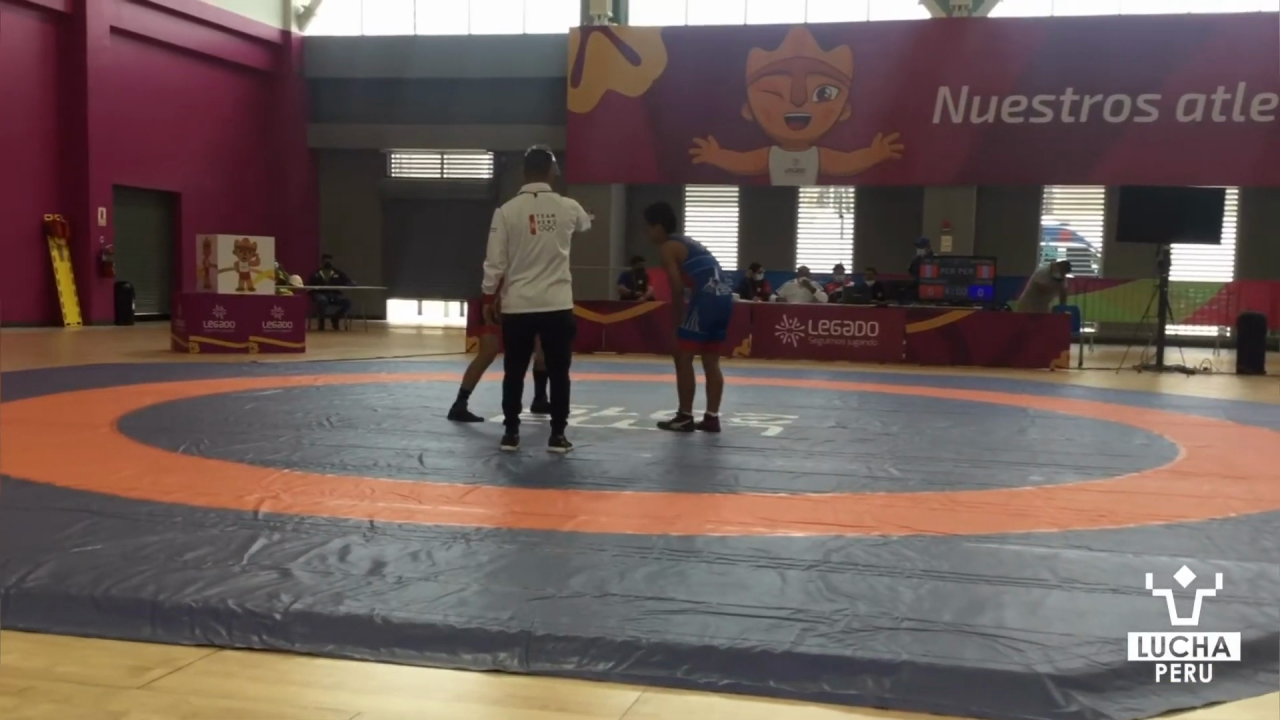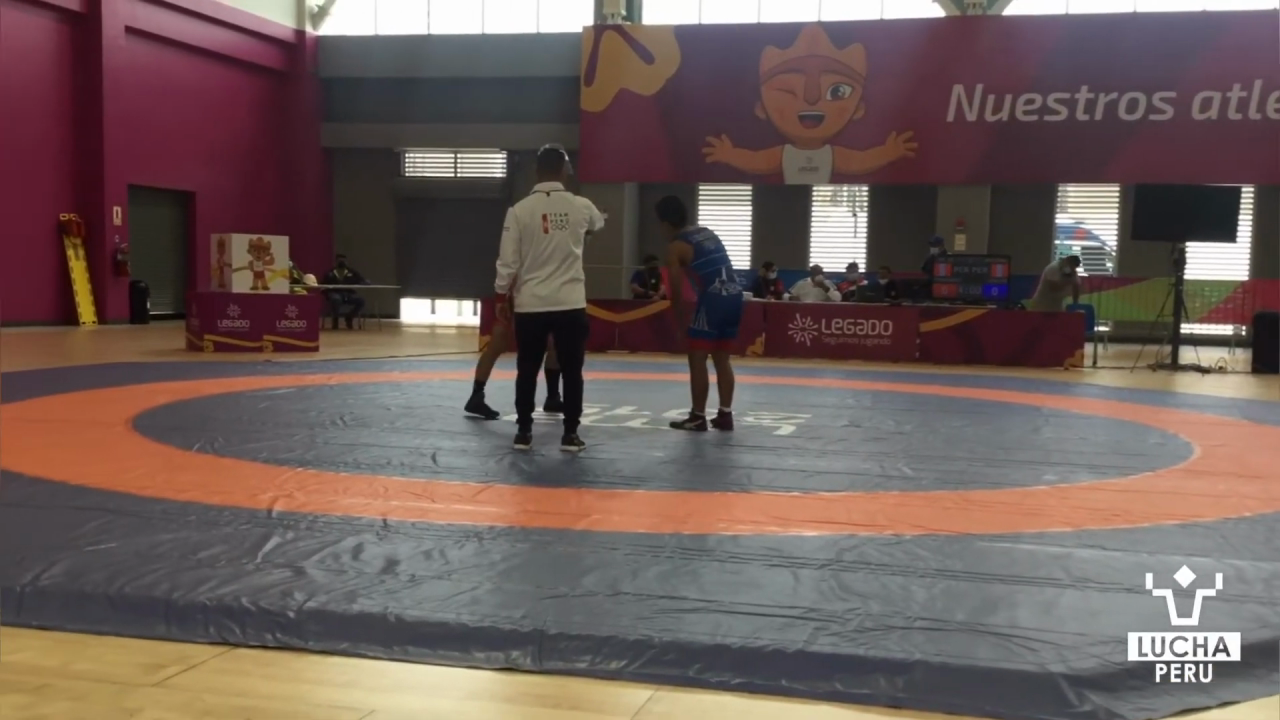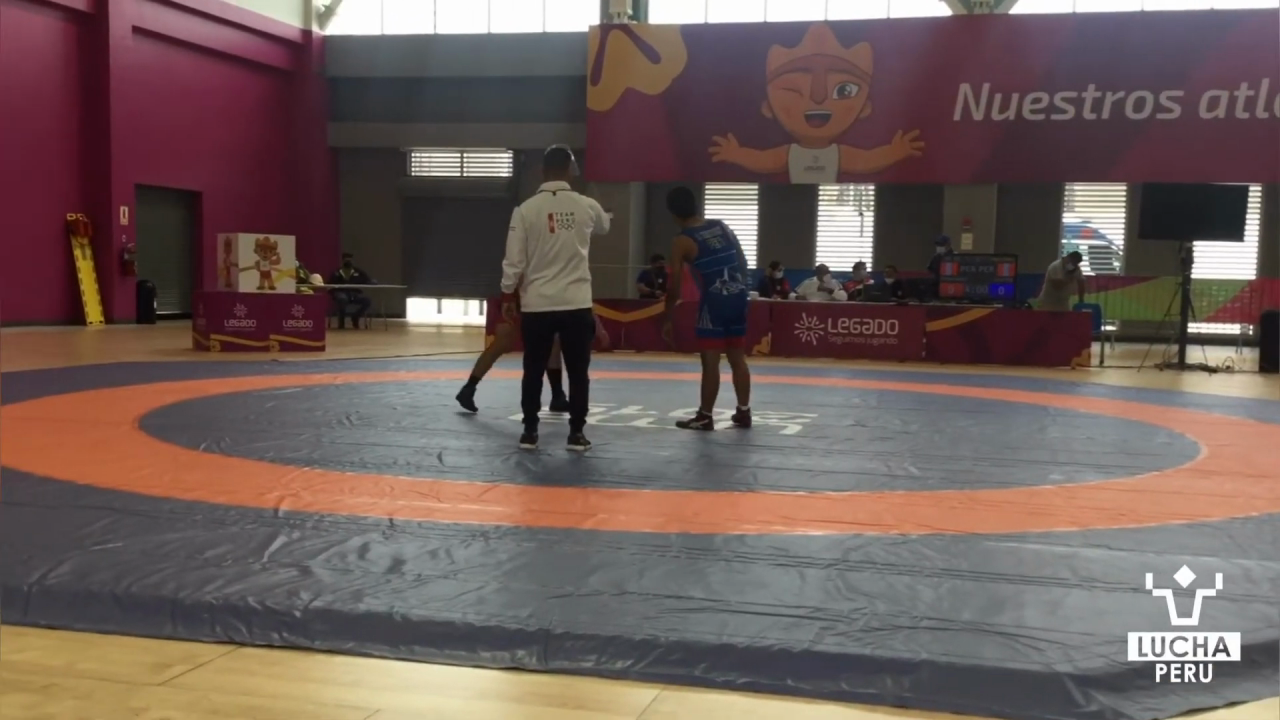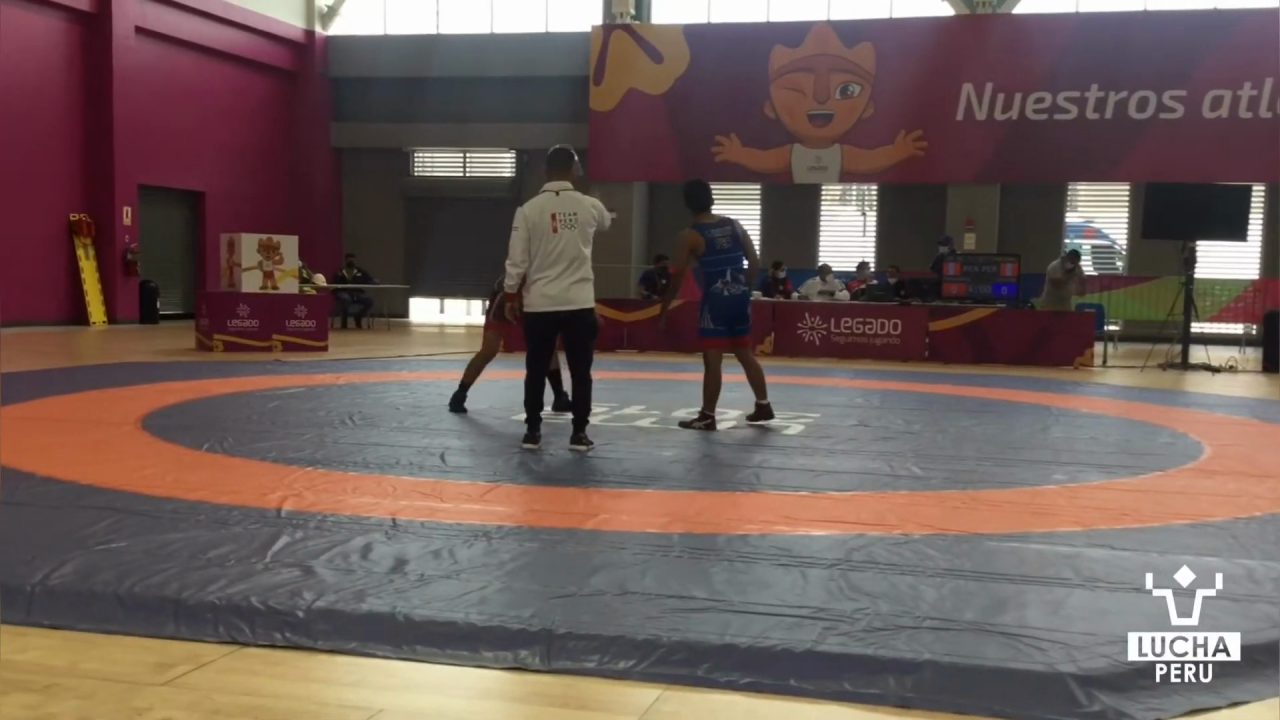
dt=0.2s
person 1, frame 1
left shoulder: (507, 211)
right shoulder: (568, 208)
left elbow: (495, 261)
right elbow: (584, 224)
left wrist: (489, 298)
left hip: (517, 306)
right hip: (557, 305)
left knee: (514, 372)
right knee: (558, 372)
left ankle: (511, 433)
right ankle: (557, 435)
person 1, frame 2
left shoulder: (520, 210)
right shoulder: (581, 207)
left elbow: (508, 260)
right elbow: (598, 224)
left wrist: (502, 297)
left hip: (530, 305)
right hip: (570, 304)
left knee: (527, 371)
right knee: (571, 372)
left ankle: (524, 432)
right ankle: (570, 434)
person 1, frame 3
left shoulder: (526, 209)
right shoulder: (587, 206)
left elbow: (514, 259)
right elbow: (604, 227)
left wrist: (508, 296)
left hip: (537, 304)
right hip: (576, 303)
left knee: (533, 370)
right knee: (577, 371)
left ankle: (530, 432)
right ankle: (576, 433)
person 1, frame 4
left shoulder: (529, 209)
right shoulder: (590, 206)
left elbow: (517, 259)
right elbow: (606, 223)
left wrist: (511, 296)
left hip: (540, 304)
right hip: (579, 303)
left knee: (536, 370)
right knee: (580, 371)
left ankle: (533, 432)
right ankle: (579, 433)
person 2, frame 1
left shoulder: (667, 247)
right shoulder: (688, 243)
left elbow: (677, 287)
left wrist: (677, 316)
right wrist: (683, 310)
left hip: (706, 300)
right hip: (724, 299)
left knee: (683, 359)
right knee: (711, 361)
left ankle: (685, 417)
right ankle: (712, 417)
person 2, frame 2
left shoulder: (676, 246)
right shoulder: (707, 233)
left elbow: (676, 288)
left wrist: (678, 319)
left hip: (713, 299)
right hip: (734, 297)
left knee: (697, 360)
right knee: (722, 359)
left ankle: (698, 417)
right ankle: (725, 414)
person 2, frame 3
left shoulder: (682, 241)
right shoulder: (722, 227)
left elbow: (676, 285)
right elbow: (743, 261)
left wrist: (668, 318)
left hip: (715, 299)
right hip: (738, 295)
left knee: (710, 360)
right knee: (737, 356)
left ankle: (705, 417)
right ankle: (743, 411)
person 2, frame 4
left shoulder: (691, 235)
right shoulder: (735, 226)
left elbow: (679, 276)
right elbow: (754, 262)
left wrist: (664, 307)
left hip: (715, 300)
right hip: (740, 297)
left knee: (712, 360)
right knee: (745, 354)
left ankle: (707, 417)
right ankle: (763, 405)
person 3, frame 1
left shoulder: (820, 156)
right shoulder: (768, 155)
left elbow: (848, 163)
right elbow: (740, 163)
left wrist: (875, 155)
right wrist: (716, 156)
person 3, frame 2
left shoulder: (834, 155)
right shoulder: (781, 154)
left elbow: (861, 161)
right elbow: (754, 161)
left wrist: (888, 153)
right wrist: (730, 155)
person 3, frame 3
left shoulder: (841, 154)
right shoulder: (788, 153)
left elbow: (868, 161)
right elbow: (760, 160)
left wrist: (895, 152)
right wrist: (736, 154)
person 3, frame 4
left shoulder: (843, 153)
right shoulder: (790, 153)
left elbow: (870, 161)
right elbow: (763, 161)
left wrist: (897, 152)
right wrist: (739, 154)
